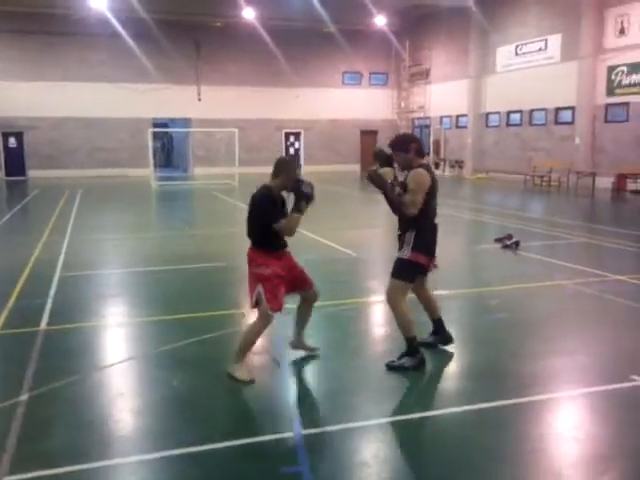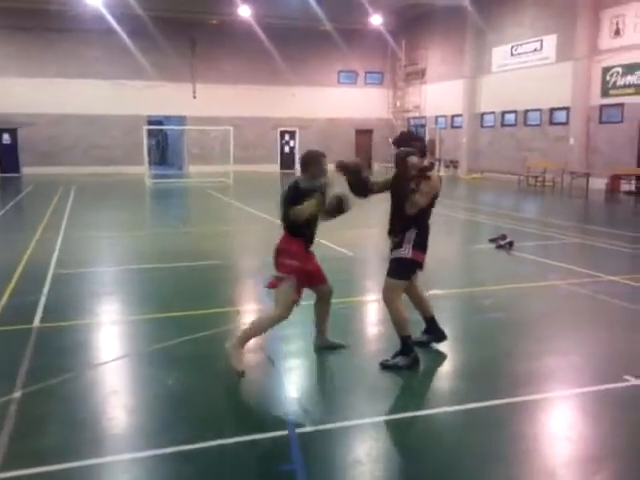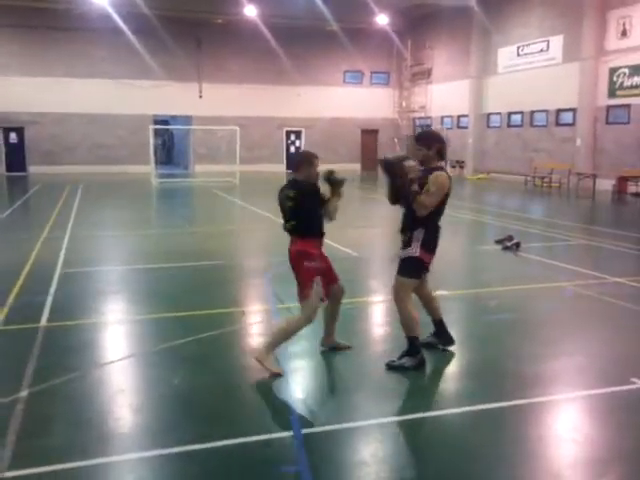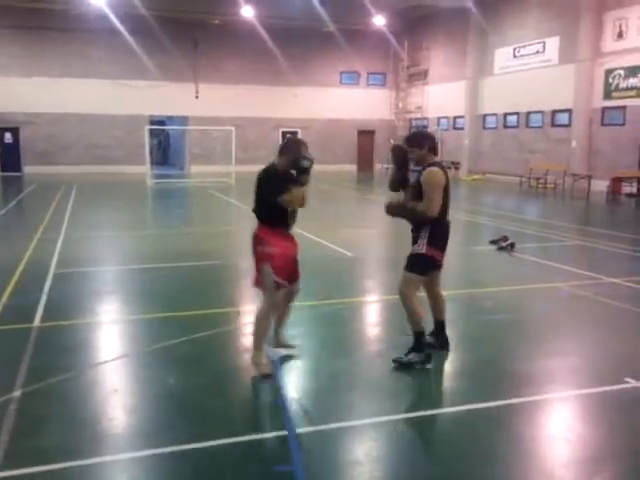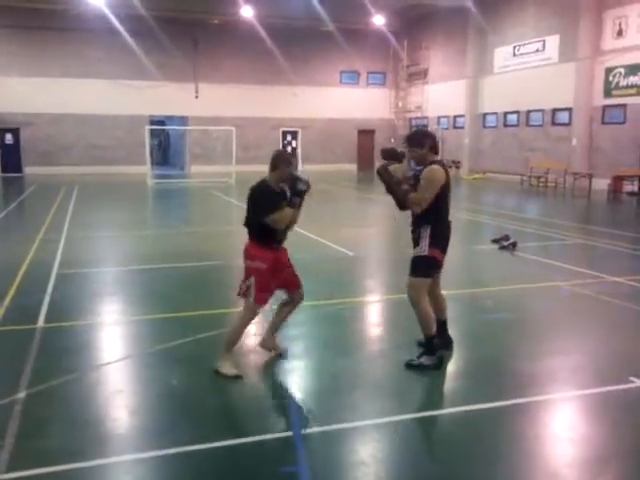
dt=0.3s
person 1, frame 1
left shoulder: (418, 174)
right shoulder: (420, 173)
left elbow: (409, 209)
right elbow: (401, 207)
left wrist: (387, 186)
right wrist: (389, 184)
left hip: (416, 241)
right hip: (421, 239)
left knee: (394, 296)
right knee: (419, 287)
left ankle: (414, 354)
right ankle: (440, 333)
person 1, frame 2
left shoulder: (431, 178)
right shoulder: (401, 174)
left elbow: (412, 208)
right elbow: (370, 189)
left wrist: (412, 177)
right wrist: (354, 173)
left hip: (412, 239)
right hip: (401, 238)
left knee: (391, 295)
right knee: (409, 287)
left ankle: (408, 354)
right ankle: (434, 330)
person 1, frame 3
left shoulder: (438, 177)
right shoulder: (423, 174)
left elbow: (421, 208)
right elbow: (397, 198)
left wrist: (408, 181)
right wrist: (398, 178)
left hip: (421, 239)
right hip: (413, 237)
left knee: (400, 294)
right knee: (420, 288)
left ankle: (414, 354)
right ankle: (441, 334)
person 1, frame 4
left shoulder: (432, 173)
right shoulder: (429, 172)
left elbow: (431, 211)
right elbow: (417, 199)
left wrist: (401, 209)
left hip: (429, 237)
right hip: (432, 236)
left knee: (407, 290)
right knee: (432, 287)
left ankle: (420, 348)
right ankle: (439, 336)
person 1, frame 5
left shoulder: (433, 171)
right shoulder: (429, 170)
left elbow: (416, 205)
right elbow: (411, 200)
left wrist: (395, 181)
right wrist: (398, 180)
left hip: (430, 237)
right hip: (432, 235)
left knee: (416, 294)
right knee: (432, 289)
left ankle: (432, 353)
right ankle: (442, 336)
person 2, frame 1
left shoulder: (276, 195)
right shoulder: (264, 198)
left elbow: (286, 225)
right elbow: (289, 229)
left wrist: (301, 201)
right wrist: (302, 202)
left hip: (280, 255)
right hip: (264, 260)
left knee: (311, 294)
right knee: (266, 317)
left ankle: (298, 339)
right ankle: (237, 363)
person 2, frame 2
left shoulder: (313, 189)
right shoulder: (296, 191)
left elbow: (321, 214)
right elbow: (299, 215)
left wrist: (335, 207)
right wrist: (317, 194)
left hip: (301, 250)
right hip: (292, 252)
left knee: (325, 291)
right knee: (282, 311)
left ankle: (321, 338)
right ankle: (237, 347)
person 2, frame 3
left shoulder: (287, 191)
right shoulder: (307, 188)
right elbow: (329, 214)
left wrist: (325, 197)
right wrist: (336, 193)
left hip: (304, 248)
right hip: (308, 251)
left knee: (337, 292)
right knee: (307, 315)
left ankle: (328, 339)
right ankle: (265, 352)
person 2, frame 4
left shoulder: (288, 174)
right shoulder: (270, 176)
left elbow: (301, 202)
right elbow: (293, 202)
left wrist: (303, 175)
right wrist: (302, 177)
left hip: (284, 236)
right hip: (269, 239)
left knee: (291, 289)
right knee: (273, 298)
left ankle: (277, 336)
right ankle: (258, 355)
person 2, frame 5
left shoulder: (281, 190)
right shoulder: (260, 192)
left elbow: (291, 222)
right elbow: (279, 222)
left wrist: (297, 198)
right wrist: (296, 198)
left hip: (277, 251)
right hip: (259, 254)
left knee: (297, 295)
right knee: (250, 311)
left ankle: (269, 338)
right ankle: (224, 358)
